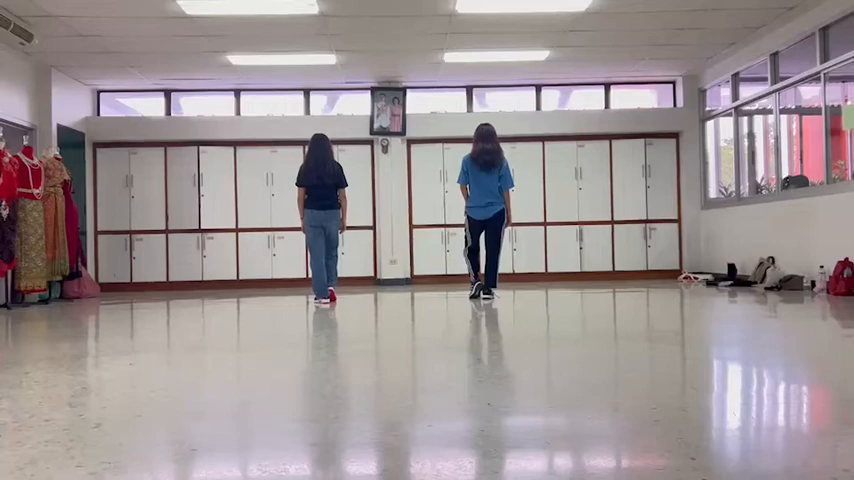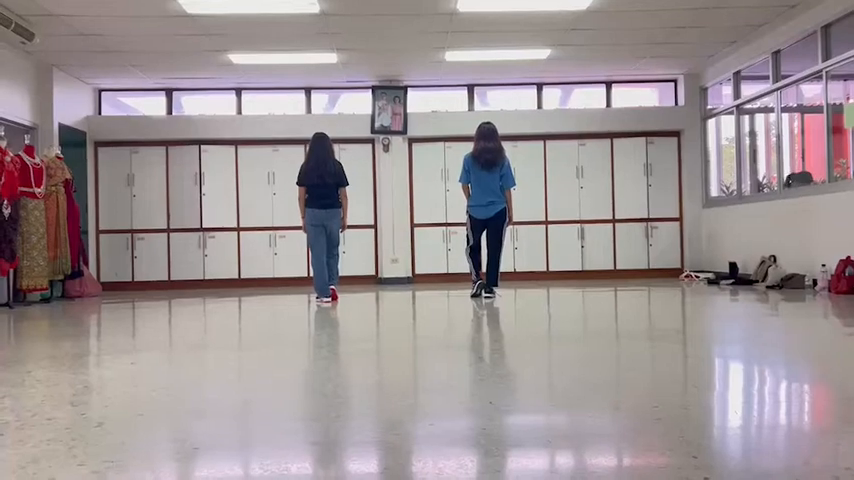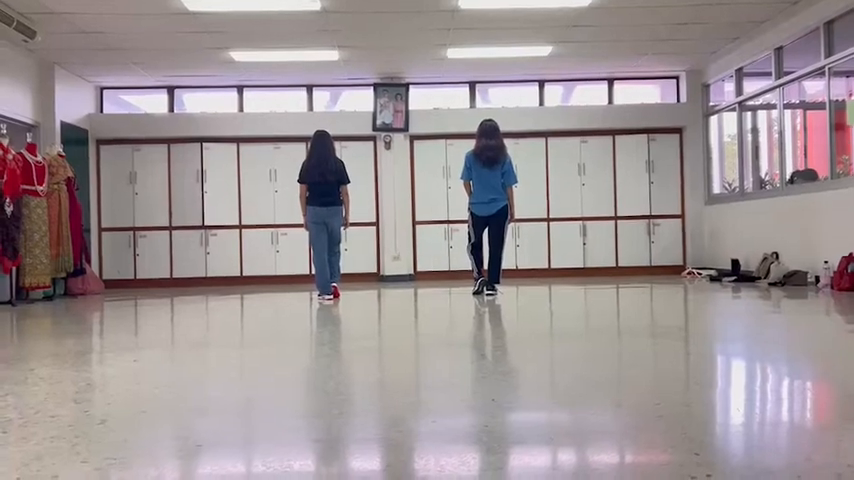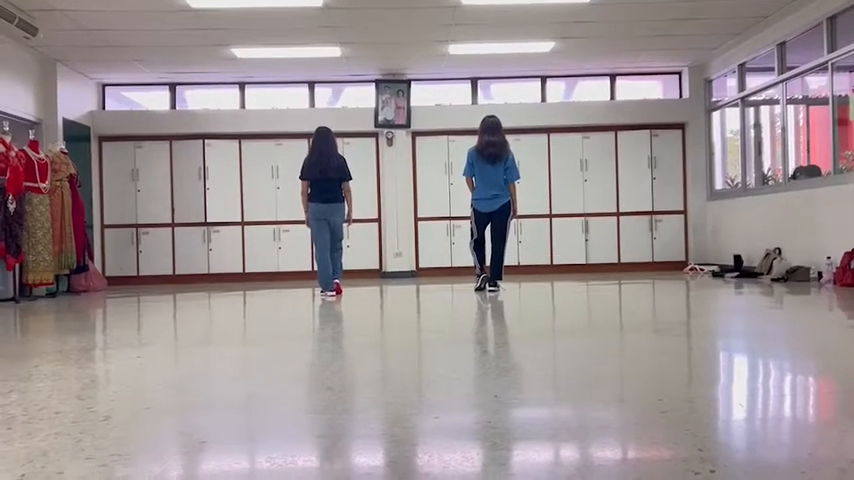
dt=0.5s
person 1, frame 1
left shoulder: (468, 160)
right shoulder: (500, 161)
left elbow: (463, 186)
right elbow: (505, 189)
right wrist: (509, 212)
left hip: (474, 212)
right hip: (496, 212)
left knee: (471, 249)
right knee: (493, 251)
left ankle: (475, 281)
right ankle: (488, 288)
person 1, frame 2
left shoulder: (469, 159)
right shoulder: (502, 159)
left elbow: (464, 185)
right elbow: (507, 188)
right wrist: (510, 211)
left hip: (475, 211)
right hip: (498, 211)
left knee: (473, 247)
right knee: (494, 250)
left ankle: (477, 279)
right ankle: (490, 287)
person 1, frame 3
left shoulder: (471, 157)
right shoulder: (503, 157)
left elbow: (466, 183)
right elbow: (508, 186)
right wrist: (512, 208)
left hip: (477, 209)
right hip: (499, 208)
left knee: (474, 244)
right knee: (496, 247)
left ankle: (479, 276)
right ankle: (491, 284)
person 1, frame 4
left shoulder: (473, 153)
right shoulder: (506, 153)
left elbow: (468, 179)
right elbow: (511, 181)
right wrist: (514, 204)
left hip: (480, 205)
right hip: (502, 204)
left knee: (477, 240)
right knee: (498, 243)
left ankle: (481, 273)
right ankle: (494, 280)
person 2, frame 1
left shoulder: (305, 169)
right shoulder: (336, 168)
left elbow: (300, 197)
right elbow: (342, 196)
left wrist: (302, 218)
right wrist: (344, 218)
left hip: (312, 214)
right hip: (332, 214)
left knee: (317, 255)
right knee: (331, 253)
left ankle: (322, 294)
right ankle: (330, 286)
person 2, frame 2
left shoulder: (306, 168)
right shoulder: (336, 166)
left elbow: (301, 196)
right elbow: (343, 195)
left wrist: (303, 218)
right wrist: (344, 217)
left hip: (313, 213)
right hip: (333, 213)
left knee: (318, 254)
right knee: (332, 252)
left ankle: (324, 293)
right ankle: (332, 284)
person 2, frame 3
left shoulder: (307, 165)
right shoulder: (338, 164)
left elbow: (303, 194)
right elbow: (344, 192)
left wrist: (304, 216)
right wrist: (347, 214)
left hip: (314, 211)
right hip: (334, 210)
left knee: (319, 251)
right knee: (334, 249)
left ankle: (325, 290)
right ankle: (334, 282)
person 2, frame 4
left shoulder: (309, 162)
right shoulder: (339, 161)
left elbow: (304, 190)
right elbow: (346, 189)
left wrist: (306, 212)
right wrist: (350, 210)
left hip: (316, 208)
right hip: (336, 207)
left knee: (321, 248)
right knee: (336, 245)
left ankle: (328, 287)
right ankle: (336, 279)
